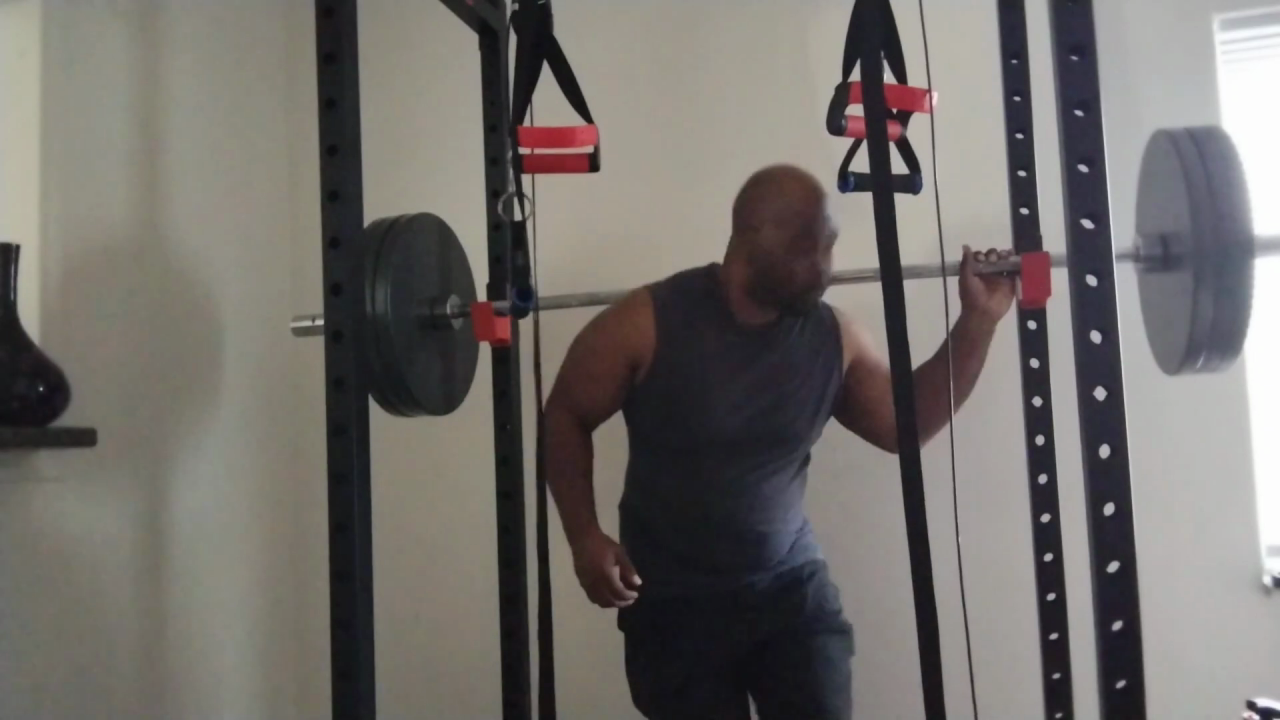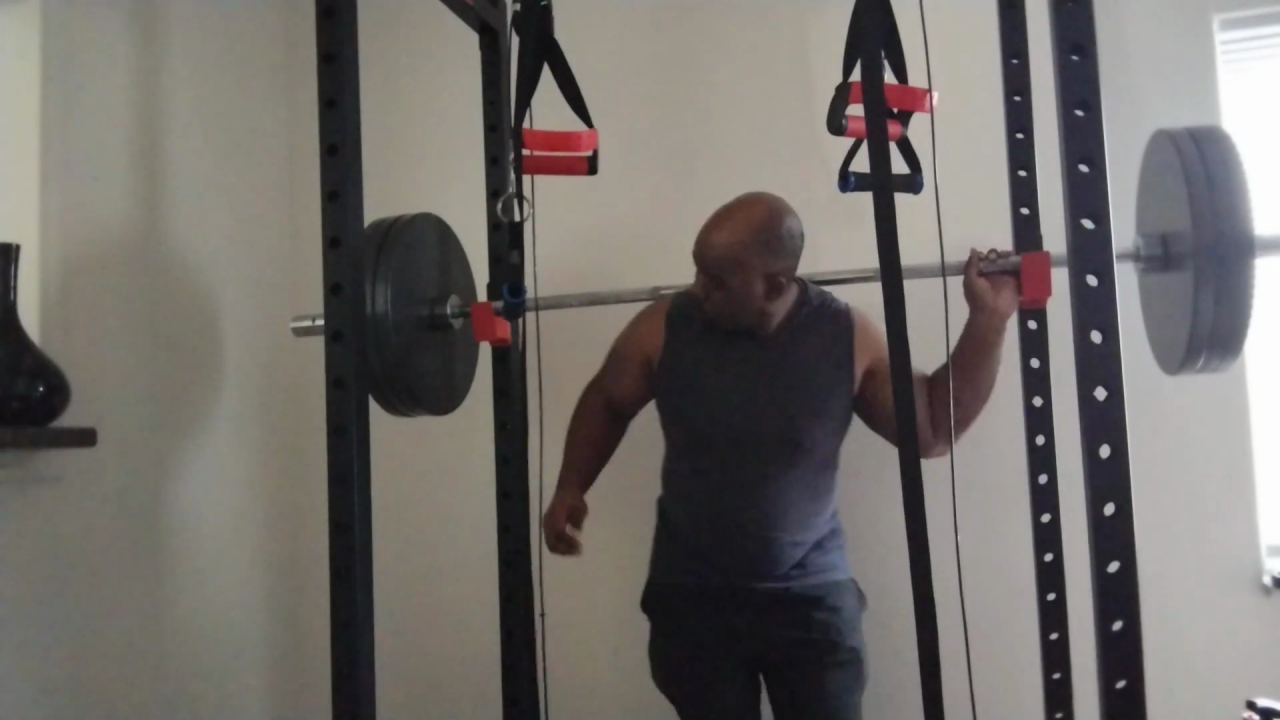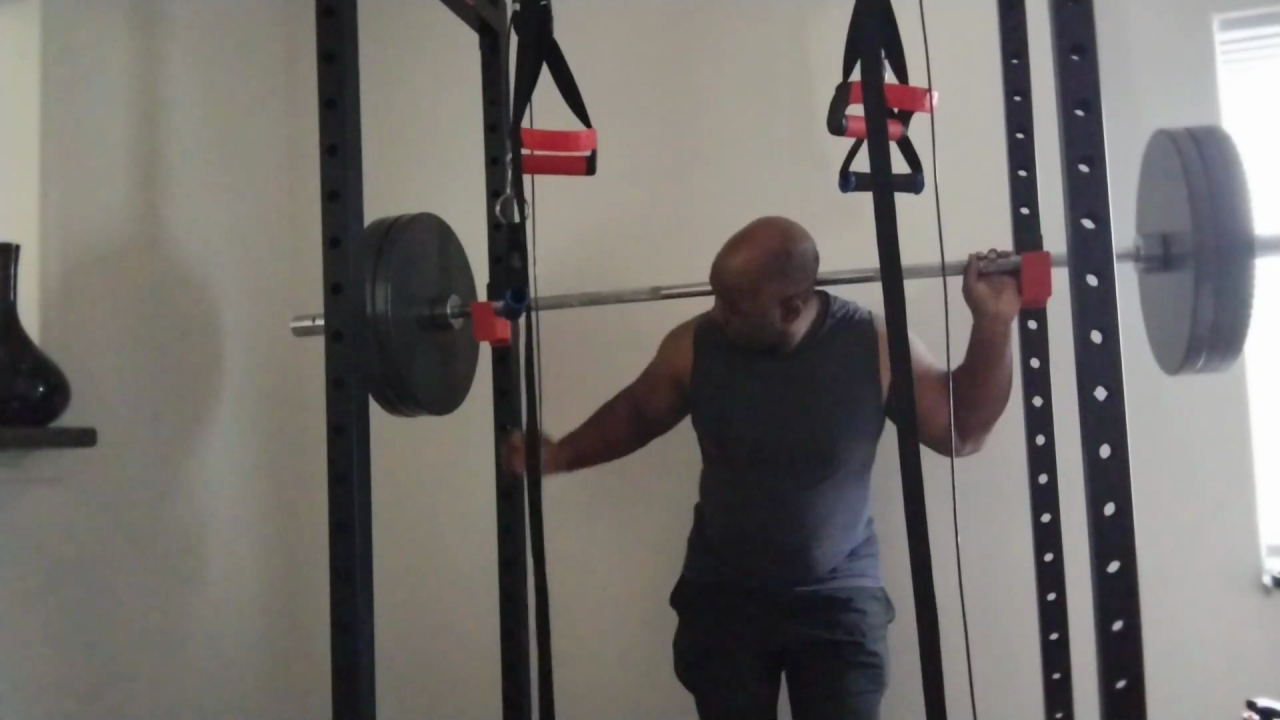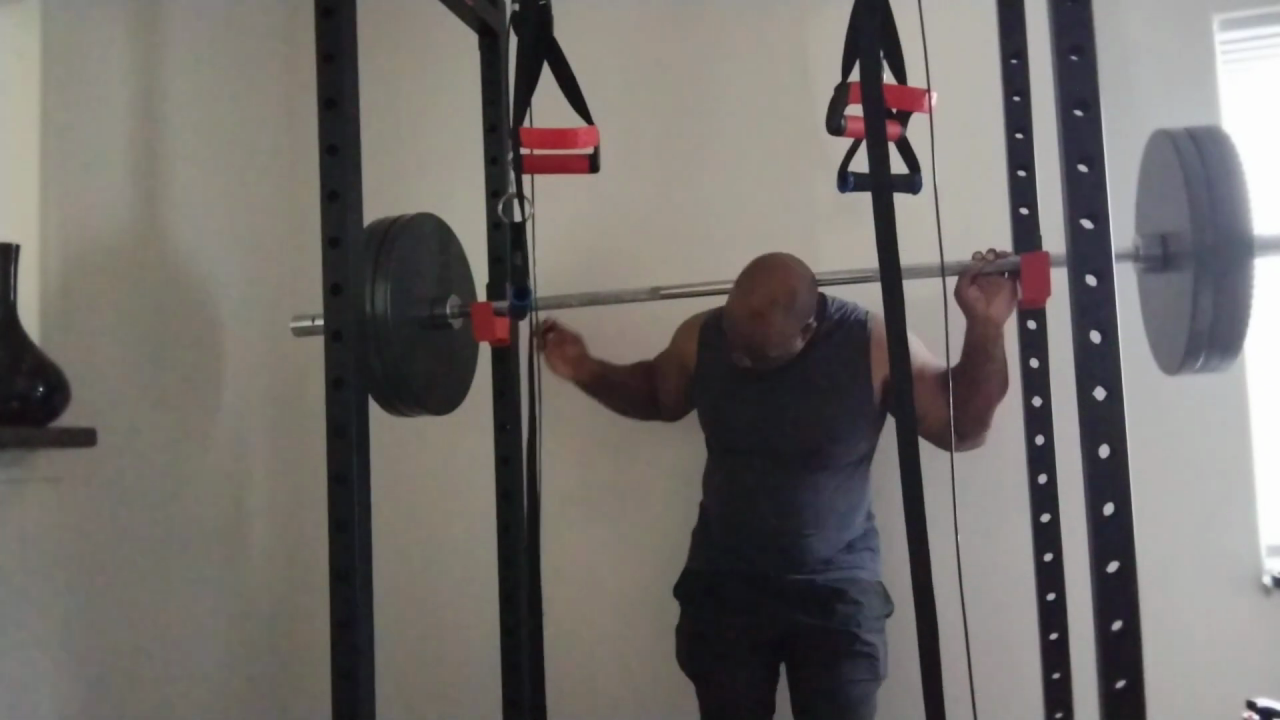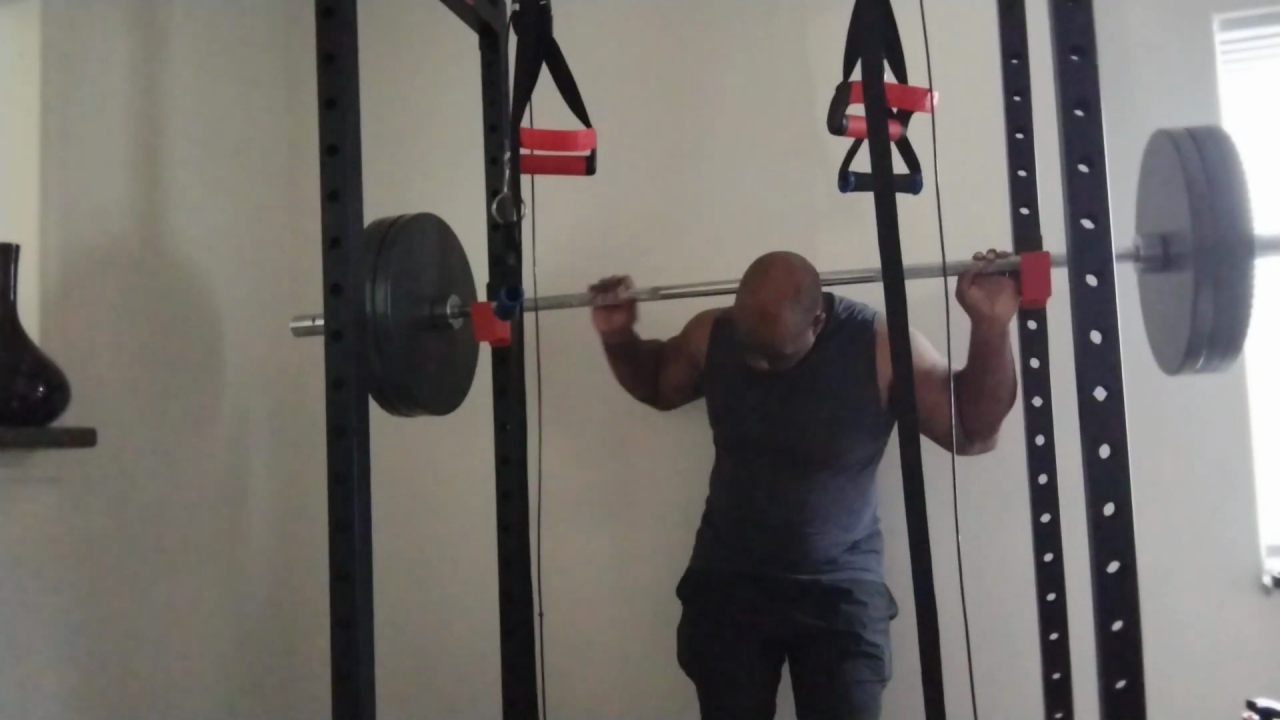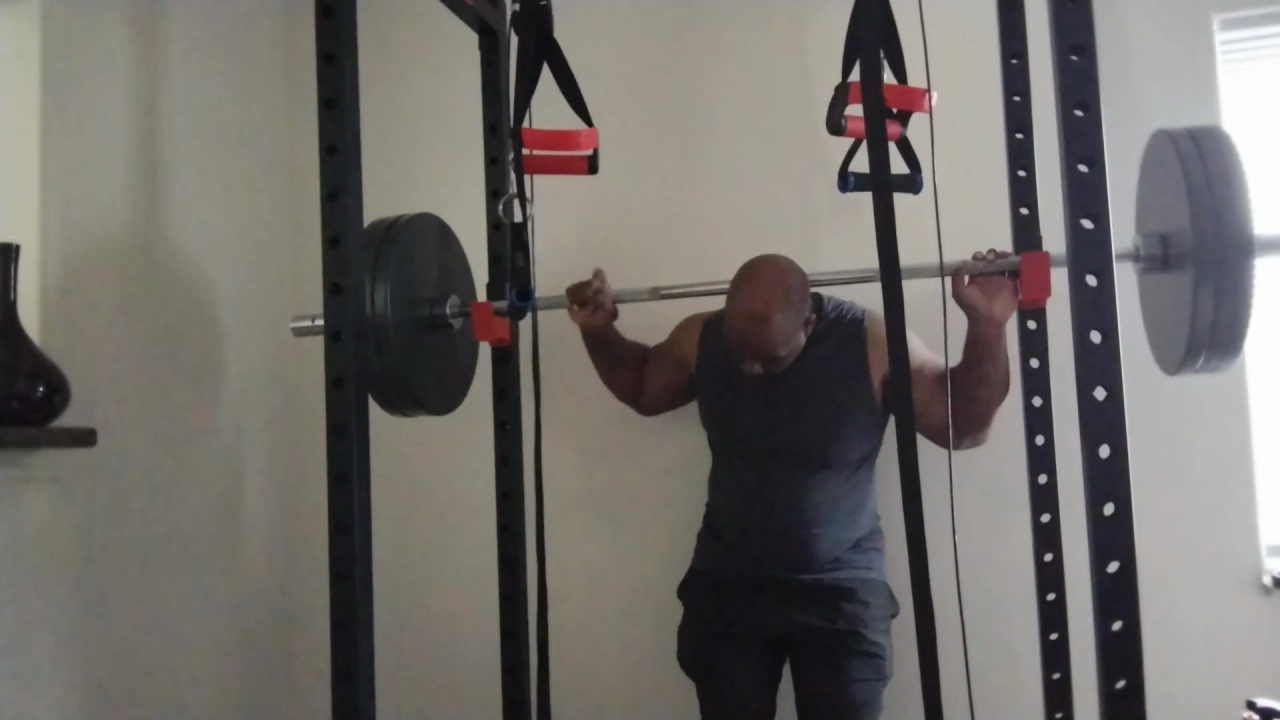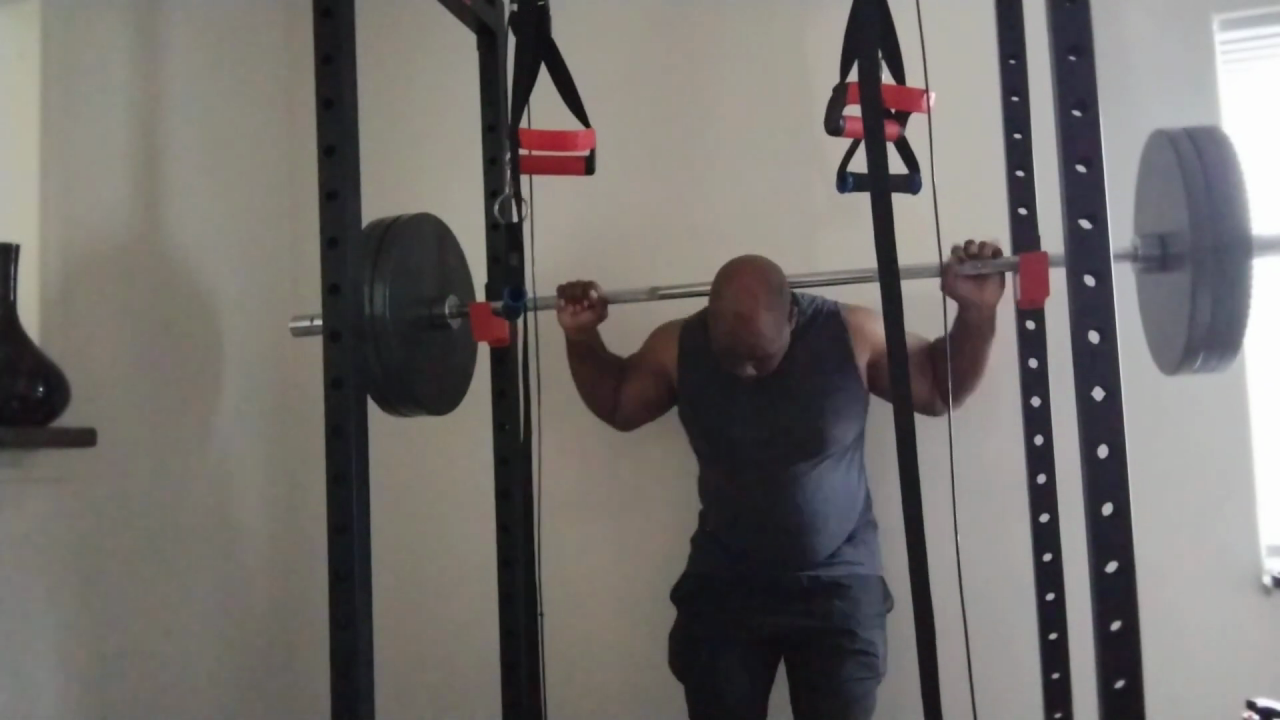
dt=0.4s
person 1, frame 1
left shoulder: (832, 336)
right shoulder: (646, 323)
left elbow: (903, 423)
right elbow: (566, 418)
left wrist: (977, 320)
right wrist: (586, 536)
left hip: (787, 586)
right hip: (672, 599)
person 1, frame 2
left shoulder: (847, 337)
right shoulder: (663, 328)
left elbow: (930, 429)
right elbow: (606, 402)
left wrist: (987, 320)
right wrist: (571, 488)
left hip: (811, 593)
right hip: (695, 595)
person 1, frame 3
left shoulder: (874, 347)
right shoulder: (693, 347)
left elbow: (961, 431)
right elbow: (638, 414)
left wrist: (993, 324)
right wrist: (560, 453)
left hip: (838, 600)
right hip: (723, 596)
person 1, frame 4
left shoulder: (873, 346)
right shoulder: (702, 338)
left elbow: (962, 427)
right elbow: (656, 394)
left wrist: (985, 327)
right wrist: (587, 373)
left hip: (836, 591)
right hip: (724, 586)
person 1, frame 5
left shoulder: (881, 348)
right shoulder: (711, 335)
left elbow: (973, 430)
right elbow: (659, 385)
left wrist: (991, 327)
right wrist: (619, 338)
left hip: (840, 591)
right hip: (727, 584)
person 1, frame 6
left shoulder: (873, 344)
right shoulder: (701, 339)
left elbow: (964, 426)
right elbow: (643, 388)
left wrist: (987, 325)
right wrist: (598, 331)
left hip: (841, 589)
right hip: (728, 585)
person 1, frame 7
left shoulder: (852, 333)
right shoulder: (678, 346)
left elbow: (941, 390)
right elbow: (617, 405)
left wrist: (977, 309)
right wrist: (582, 337)
left hip: (836, 584)
right hip: (724, 586)
